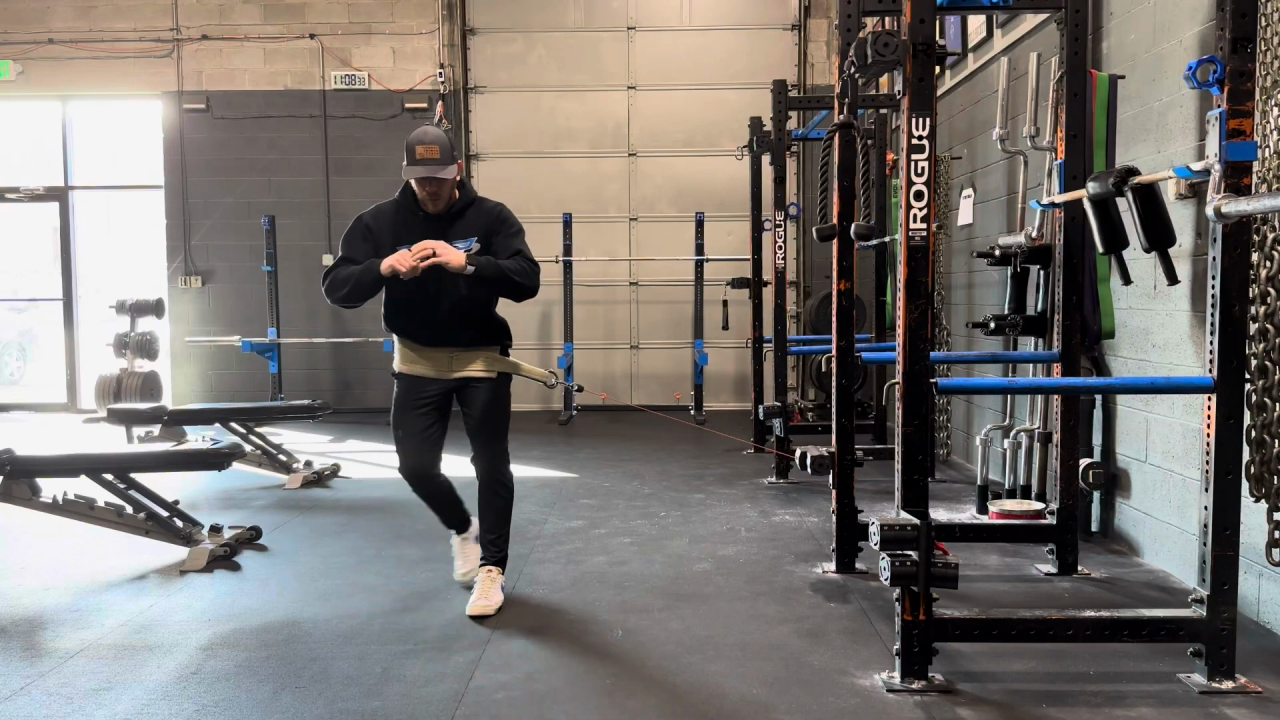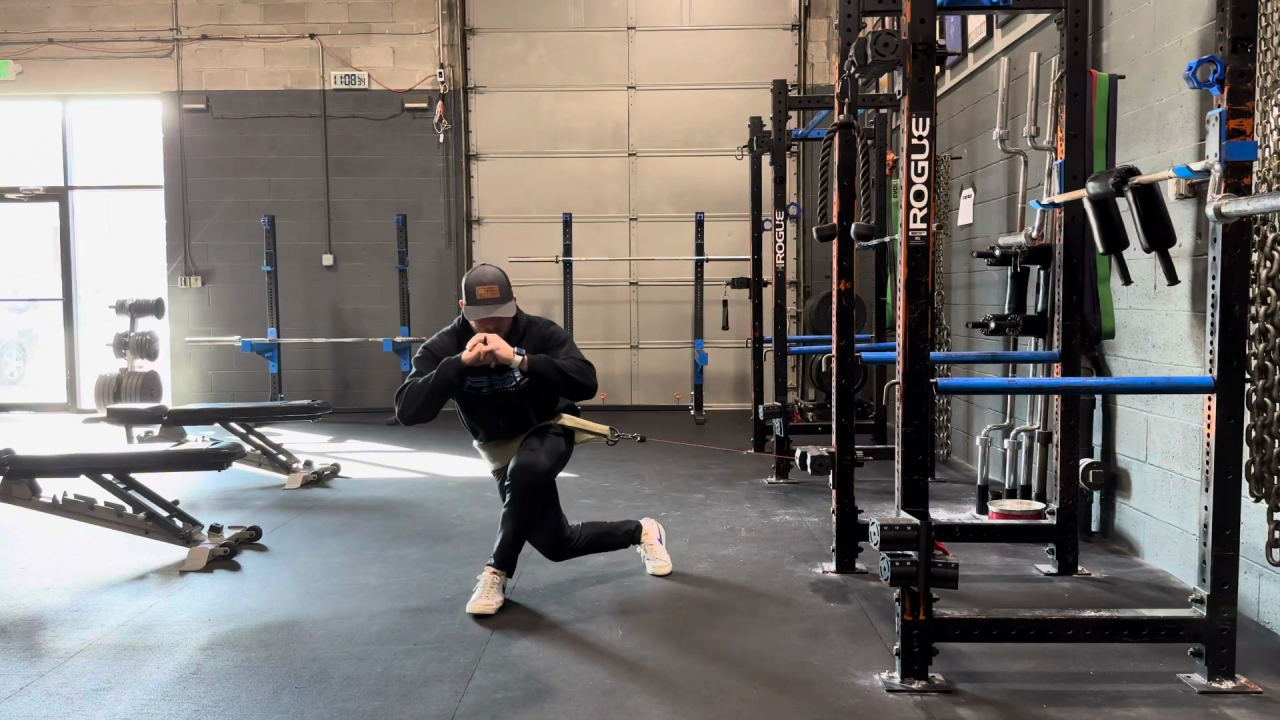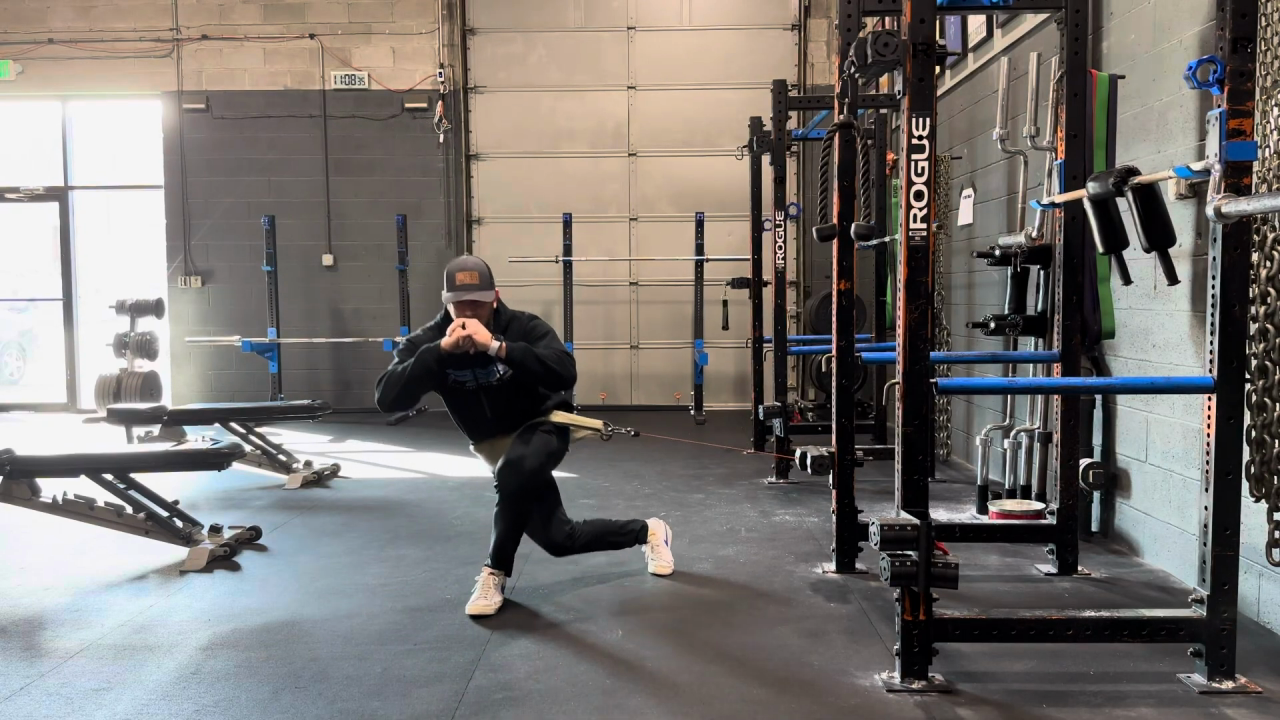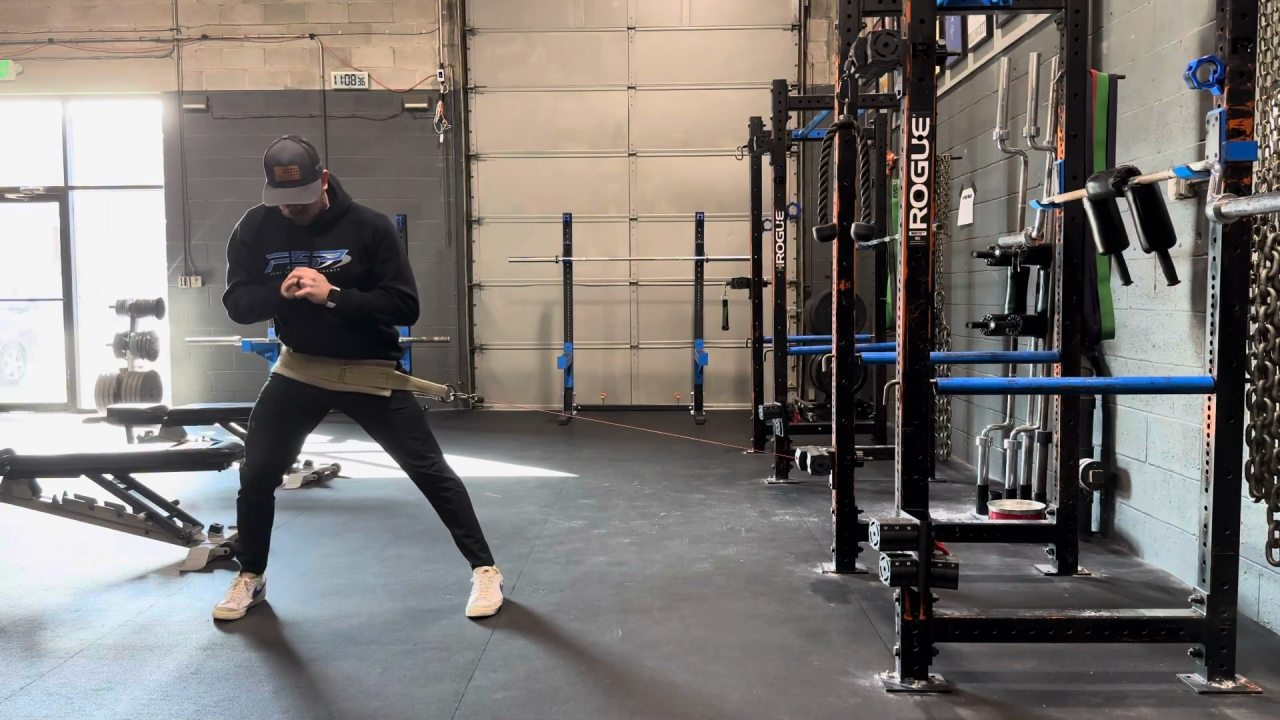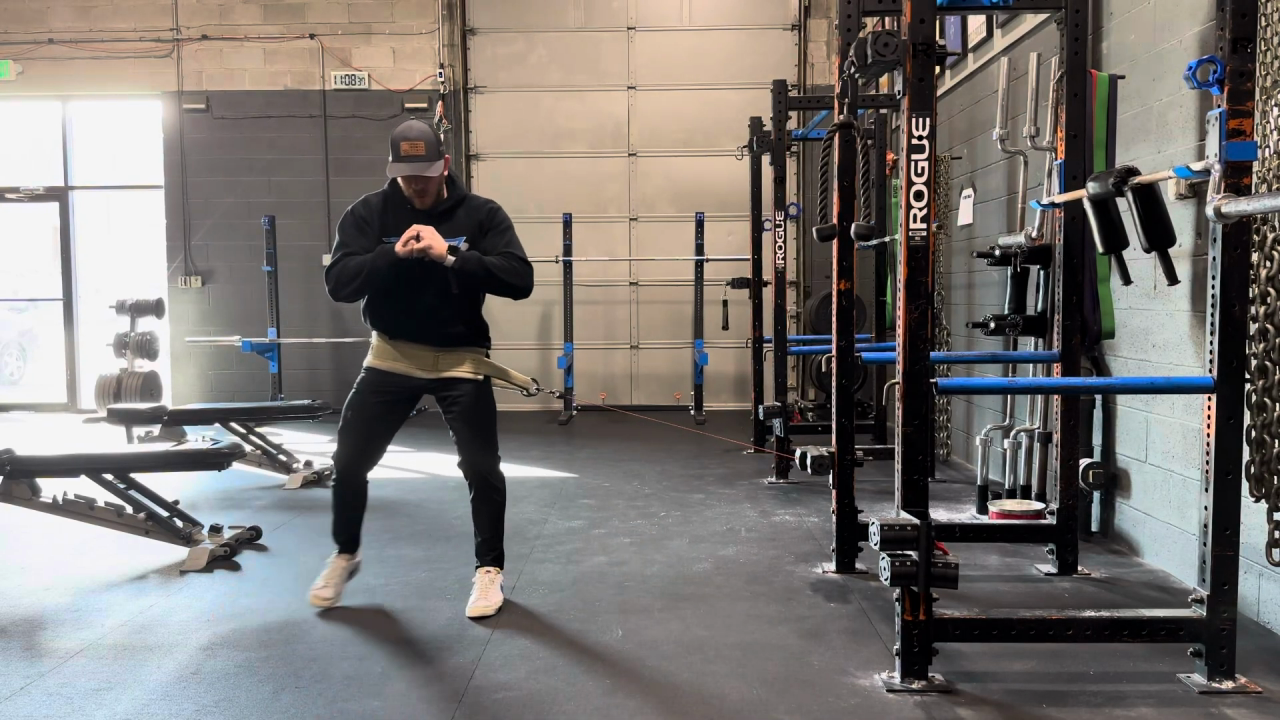
dt=1s
person 1, frame 1
left shoulder: (491, 216)
right shoulder: (379, 222)
left elbow: (527, 281)
right elbow: (336, 288)
left wrist: (466, 263)
right wrist: (383, 267)
left hip: (480, 356)
right hip: (417, 360)
left knee: (490, 463)
right knee: (416, 467)
left ankle: (492, 569)
right ankle: (464, 529)
person 1, frame 2
left shoulder: (542, 333)
right shoulder: (443, 347)
left elbow: (586, 383)
right elbow: (407, 411)
left wrist: (518, 359)
right wrist: (460, 363)
left hip: (547, 431)
right hip: (500, 450)
left knee: (526, 472)
right knee: (556, 544)
left ankle: (496, 573)
right ankle: (641, 531)
person 1, frame 3
left shoulder: (521, 326)
right shoulder: (425, 343)
left elbow: (564, 375)
right elbow: (387, 398)
left wrist: (497, 347)
right wrist: (440, 350)
left hip: (540, 427)
right hip: (495, 446)
left knee: (514, 475)
right knee: (558, 539)
left ankle: (495, 575)
right ankle: (647, 532)
person 1, frame 4
left shoulder: (369, 226)
right shoulder: (254, 229)
left elbow: (405, 307)
right elbow: (237, 304)
left wrist: (332, 296)
right wrist: (279, 292)
left hip: (370, 369)
right hip: (300, 367)
left knee: (429, 470)
right knee: (256, 472)
left ankle: (485, 570)
right ankle: (250, 577)
person 1, frame 5
left shoulder: (481, 214)
right shoulder: (368, 213)
left elbow: (519, 281)
right elbow: (338, 284)
left wrist: (448, 256)
right wrist: (394, 253)
left hip: (459, 357)
right hip: (392, 355)
left knee: (480, 467)
right knee: (348, 462)
left ankle: (488, 570)
right ankle: (346, 554)
